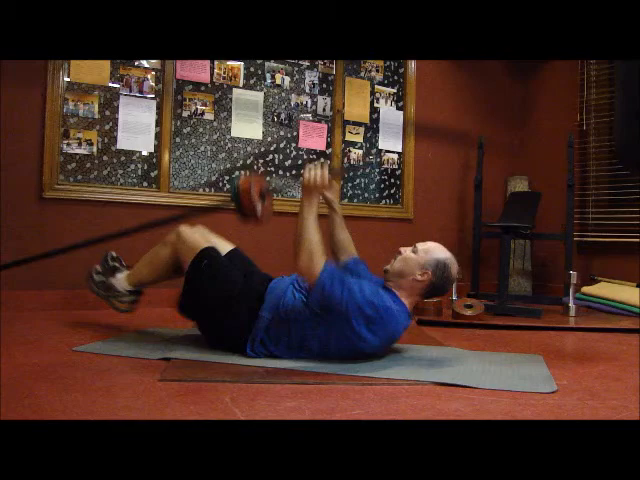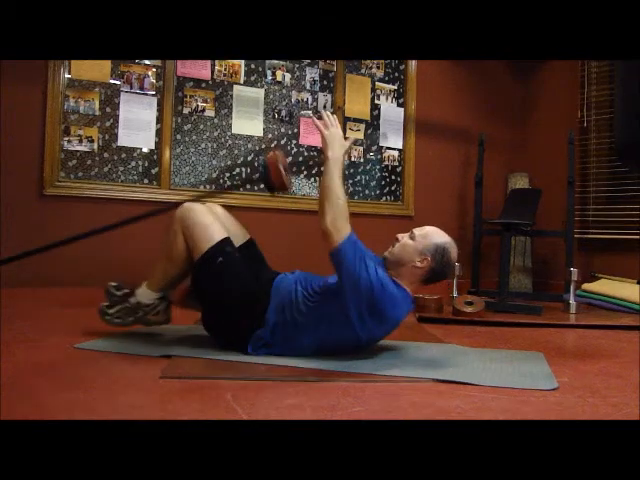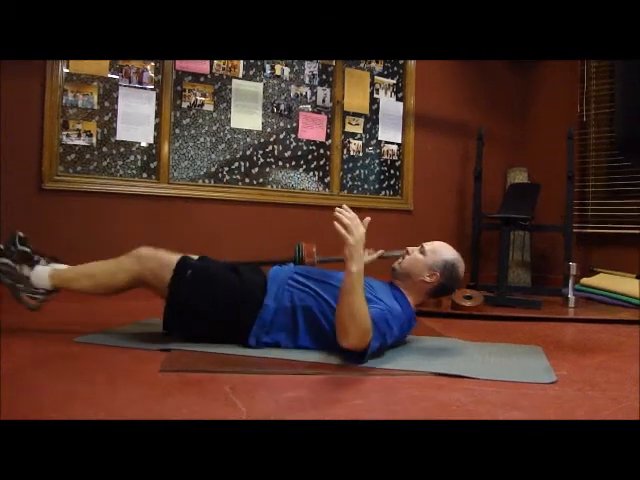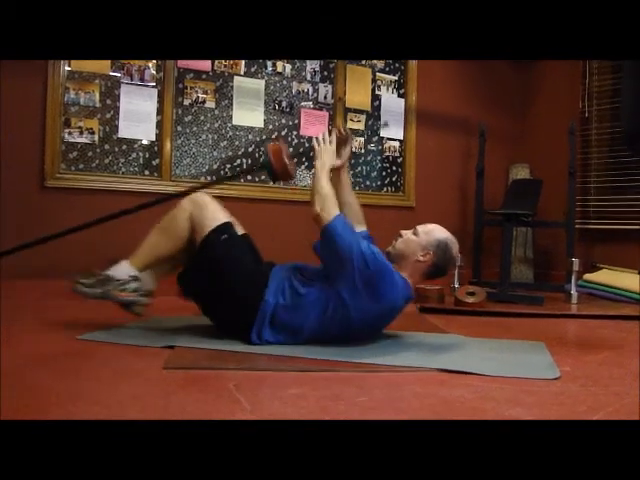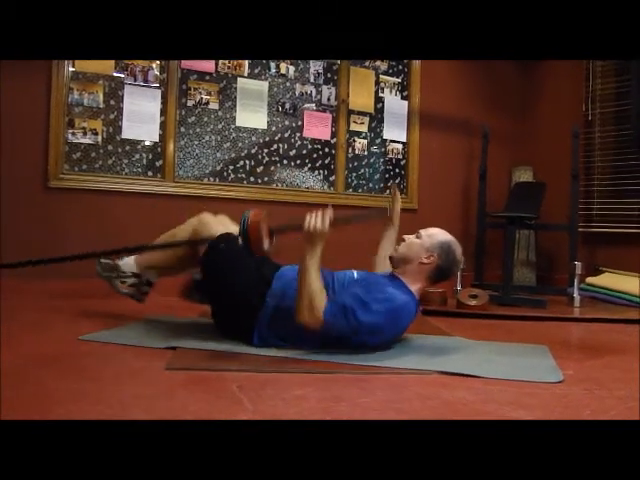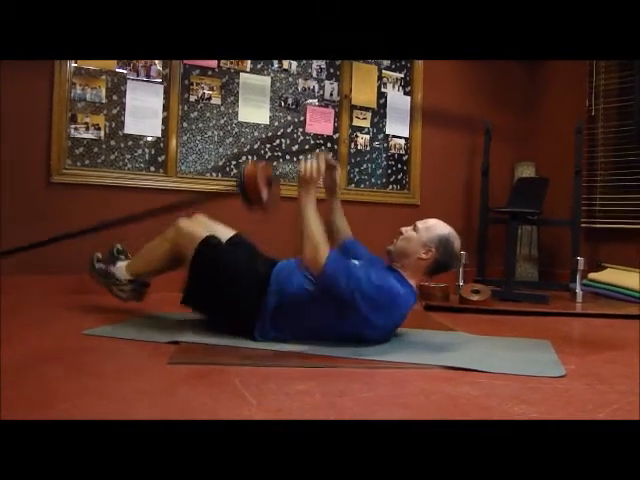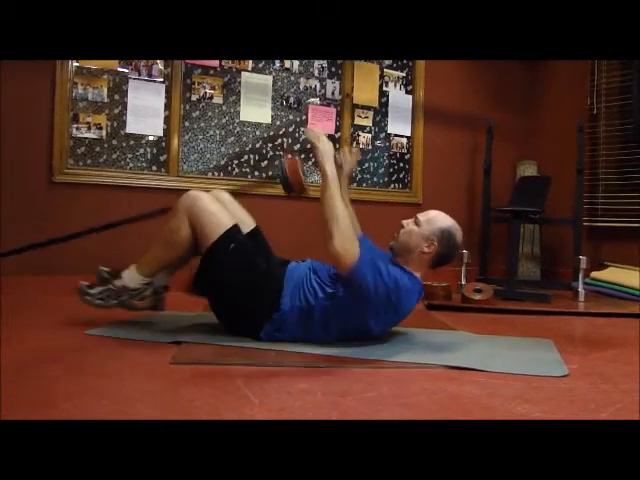
dt=0.4s
person 1, frame 1
left shoulder: (376, 308)
right shoulder: (384, 296)
left elbow: (309, 268)
right elbow: (348, 263)
left wrist: (310, 200)
right wrist: (334, 208)
left hip: (249, 324)
right hip: (264, 298)
left knee: (184, 235)
right knee: (199, 236)
left ankle: (122, 284)
right ankle: (130, 279)
person 1, frame 2
left shoulder: (381, 296)
right shoulder: (389, 280)
left elbow: (332, 228)
right elbow: (344, 236)
left wrist: (333, 154)
right wrist: (334, 158)
left hip: (253, 323)
right hip: (272, 293)
left knee: (189, 214)
right knee: (210, 211)
left ankle: (146, 301)
right ankle: (152, 295)
person 1, frame 3
left shoulder: (392, 315)
right shoulder: (391, 294)
left elbow: (352, 341)
left wrist: (355, 261)
right wrist: (356, 267)
left hip: (252, 313)
right hip: (261, 289)
left knee: (145, 261)
right knee: (154, 257)
left ankle: (41, 277)
right ankle: (50, 274)
person 1, frame 4
left shoulder: (382, 278)
right shoulder: (386, 280)
left elbow: (323, 214)
right elbow: (354, 227)
left wrist: (324, 162)
right wrist: (340, 174)
left hip: (254, 312)
right hip: (263, 293)
left knee: (197, 203)
right knee: (211, 213)
left ankle: (124, 277)
right ankle: (140, 282)
person 1, frame 5
left shoulder: (388, 307)
right shoulder: (399, 297)
left elbow: (309, 315)
left wrist: (312, 247)
right wrist: (391, 229)
left hip: (258, 308)
right hip: (273, 285)
left knee: (204, 222)
right knee: (218, 228)
left ankle: (130, 270)
right ankle: (141, 273)
person 1, frame 6
left shoulder: (383, 291)
right shoulder: (391, 278)
left elbow: (315, 259)
right elbow: (345, 247)
left wrist: (307, 196)
right wrist: (332, 195)
left hip: (257, 309)
right hip: (271, 283)
left knee: (184, 229)
right knee: (201, 223)
left ankle: (122, 274)
right ankle: (133, 268)
person 1, frame 7
left shoulder: (395, 288)
right shoulder: (400, 273)
left elbow: (341, 250)
right elbow: (353, 246)
left wrist: (328, 167)
right wrist: (342, 178)
left hip: (266, 309)
right hip: (281, 281)
left knee: (194, 202)
right knee: (213, 197)
left ankle: (136, 284)
right ankle: (146, 280)
